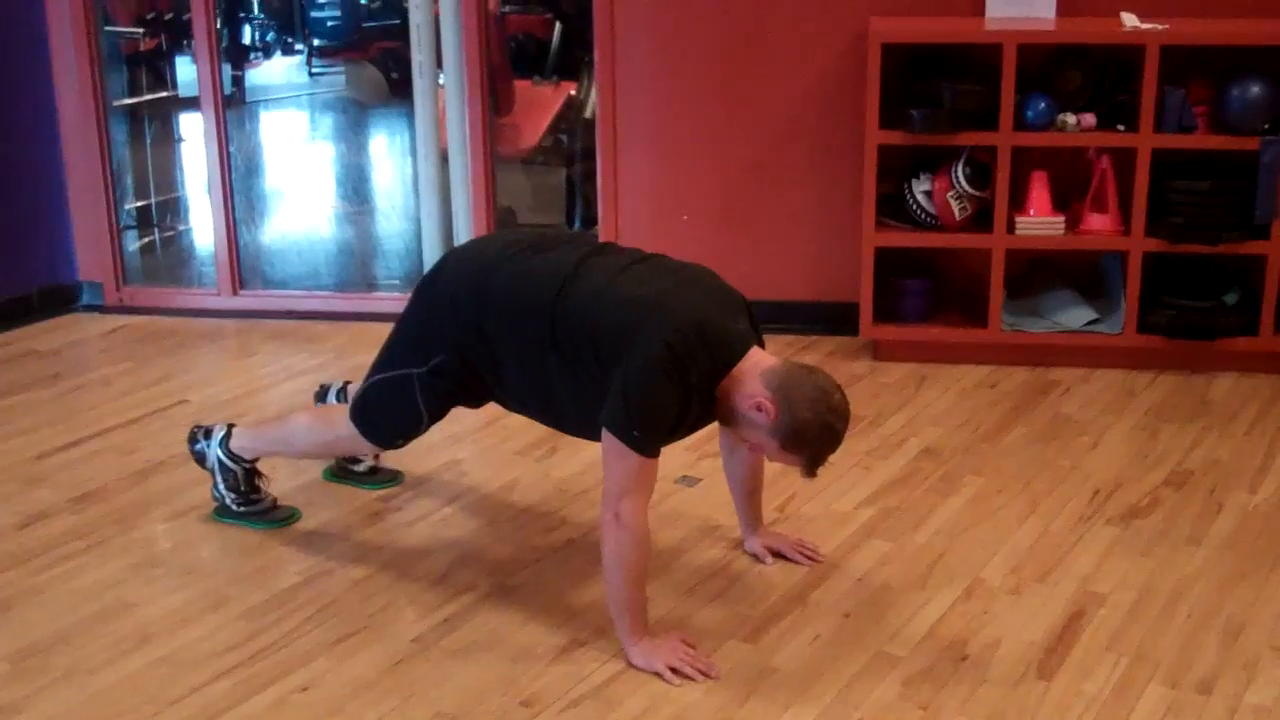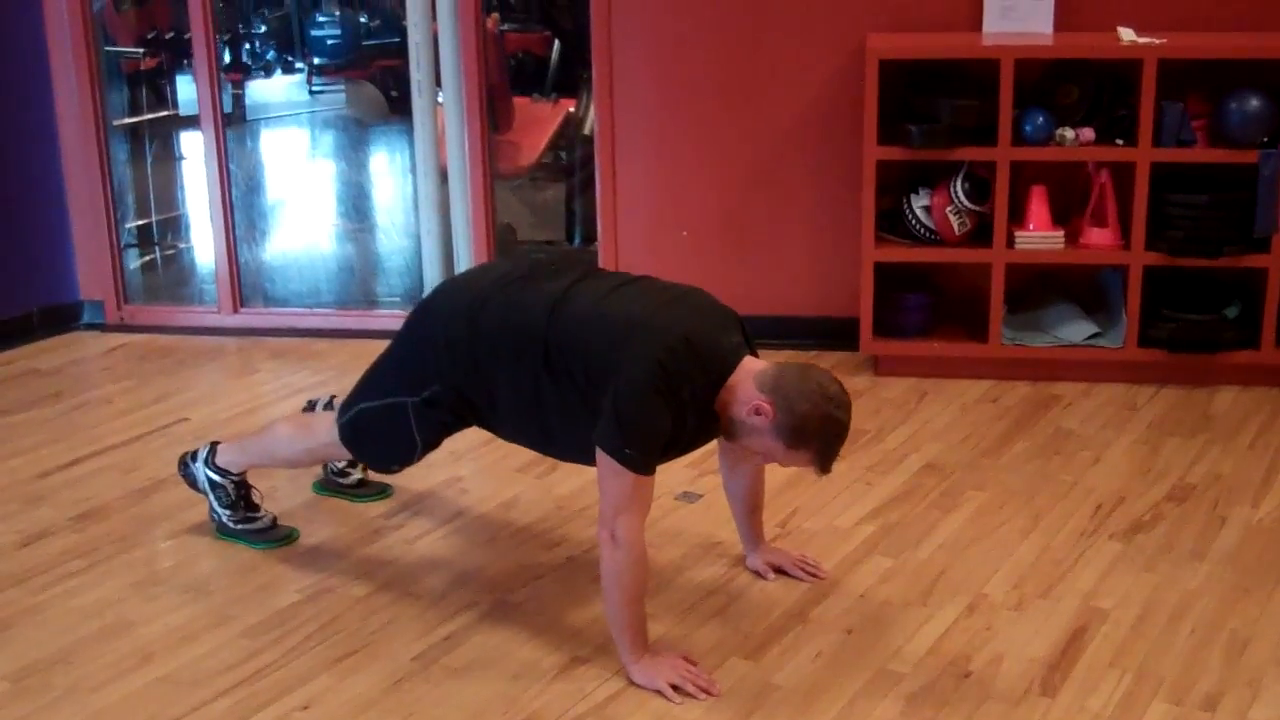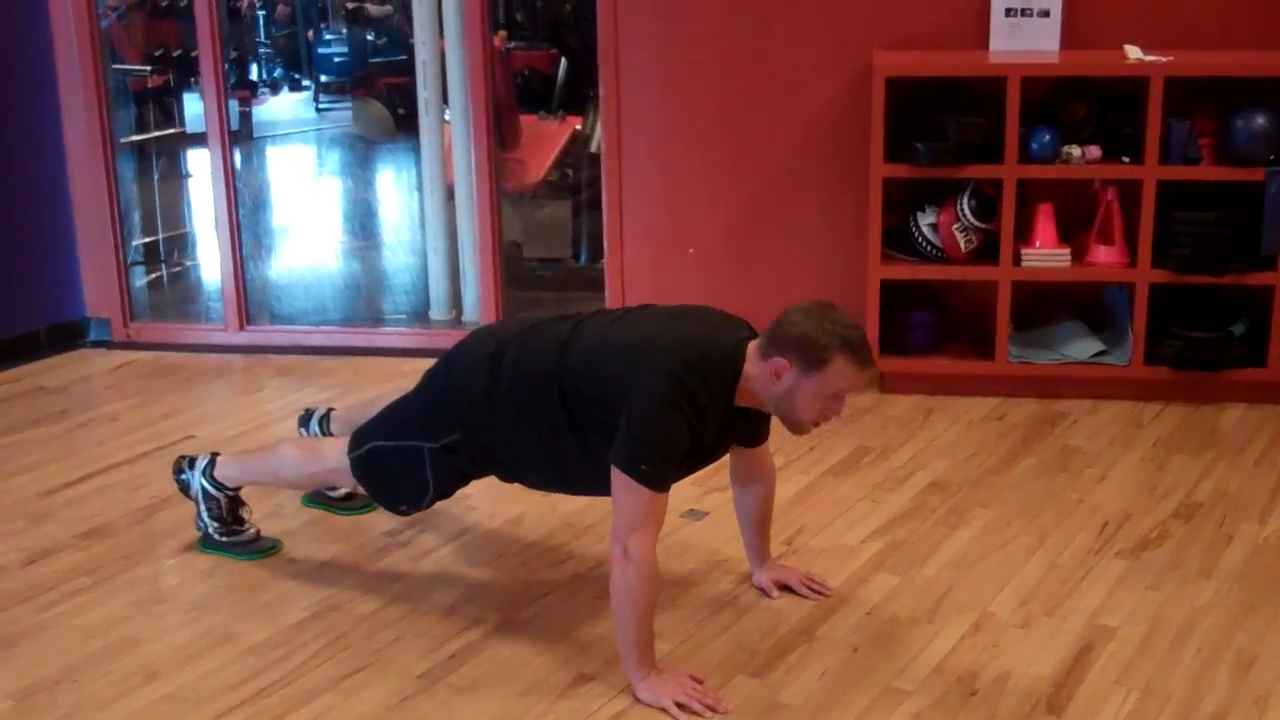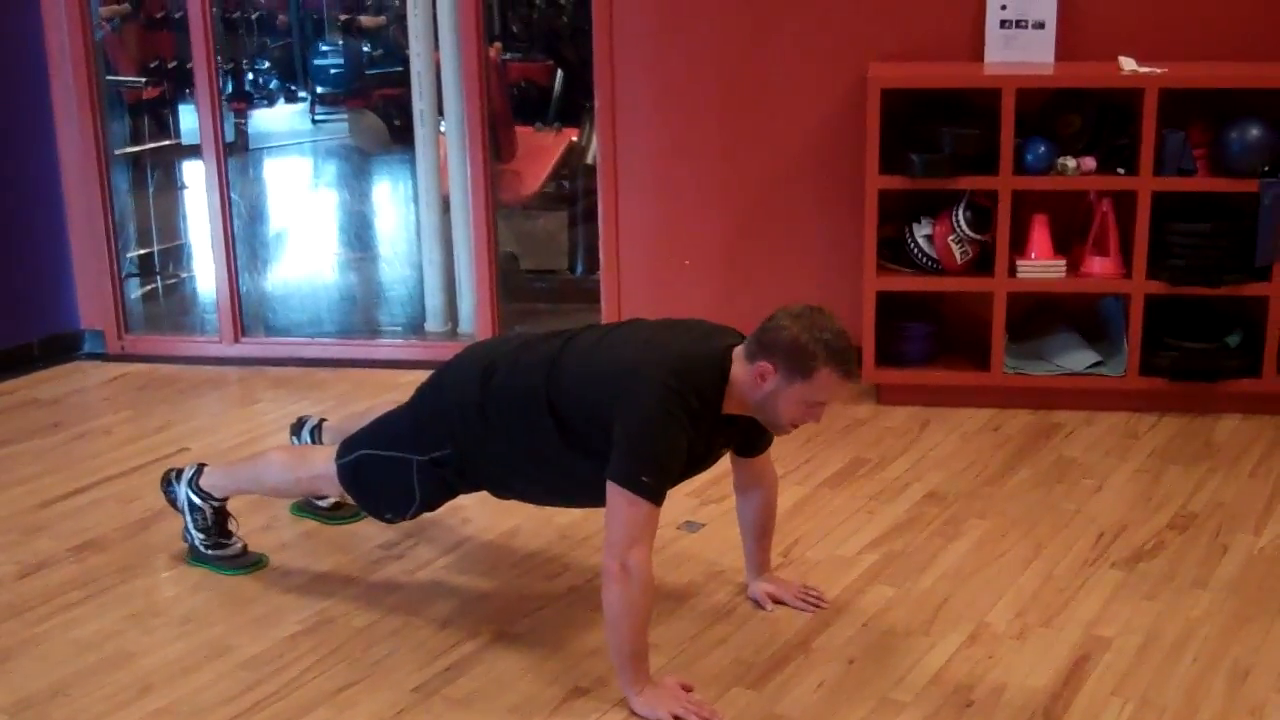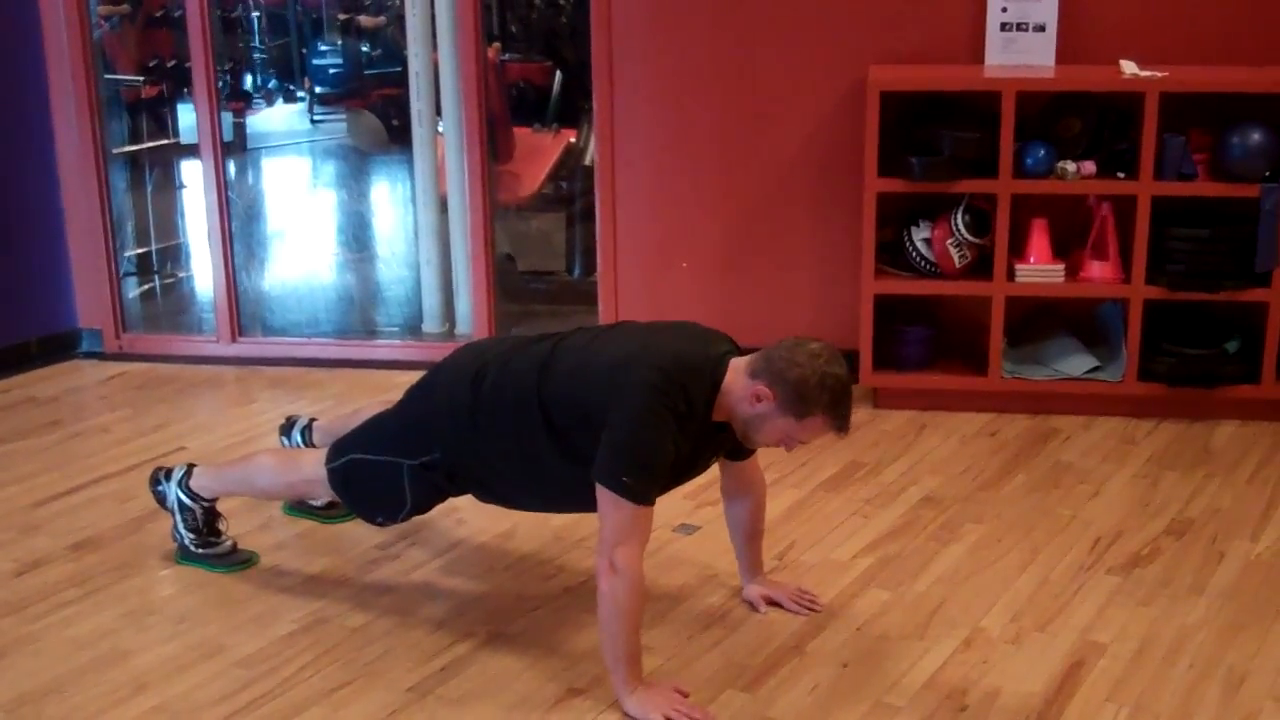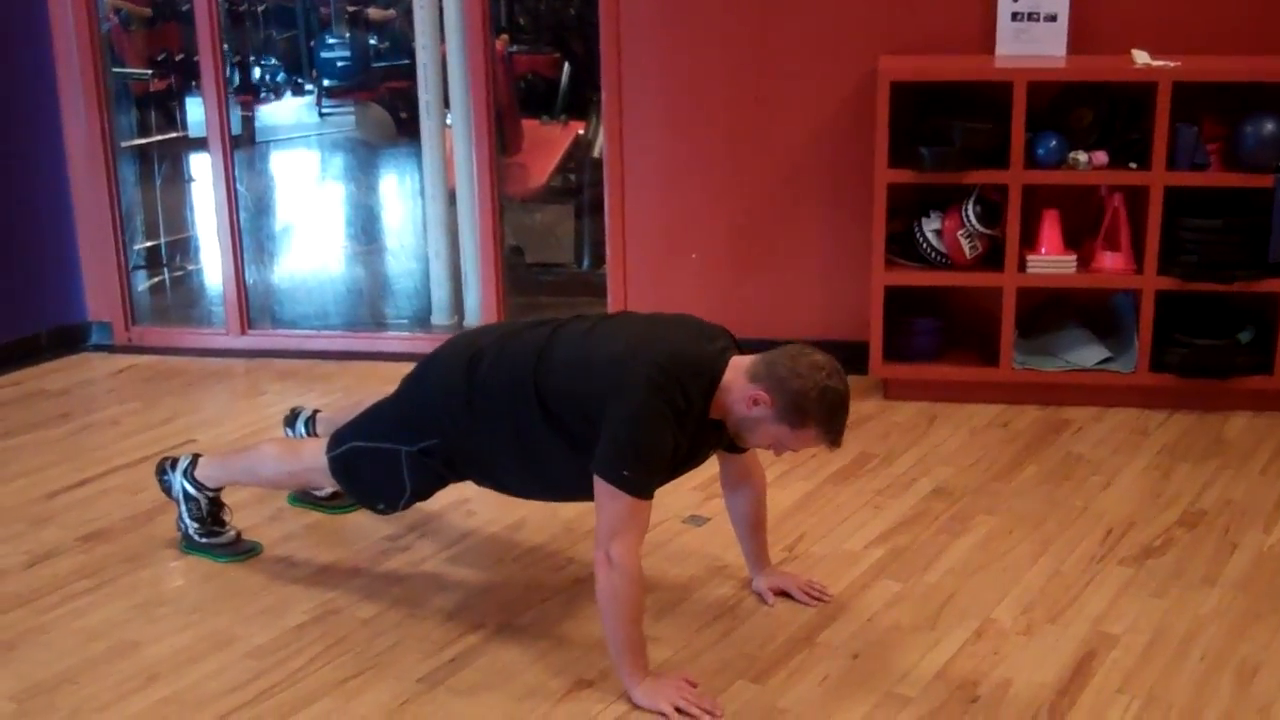
dt=0.5s
person 1, frame 1
left shoulder: (739, 337)
right shoulder: (664, 367)
left elbow: (735, 439)
right elbow: (622, 513)
left wrist: (753, 528)
right wrist: (637, 640)
left hip: (518, 271)
right hip: (470, 298)
right knee: (368, 431)
left ankle: (343, 393)
right ankle: (228, 446)
person 1, frame 2
left shoulder: (737, 357)
right shoulder: (654, 382)
left elbow: (737, 455)
right elbow: (619, 533)
left wrist: (755, 545)
right wrist: (637, 657)
left hip: (515, 303)
right hip: (464, 332)
right knee: (353, 435)
left ankle: (331, 405)
right ankle: (217, 465)
person 1, frame 3
left shoulder: (748, 360)
right shoulder: (672, 394)
left elbow: (752, 468)
right elbow: (632, 547)
left wrist: (760, 562)
left hip: (520, 370)
right hip: (483, 397)
left knee: (394, 433)
right knee: (354, 465)
left ankle: (323, 420)
right ankle: (212, 476)
person 1, frame 4
left shoulder: (743, 372)
right shoulder: (664, 403)
left elbow: (756, 477)
right elbow: (623, 562)
left wrist: (760, 573)
left hip: (511, 388)
right hip: (472, 417)
left knee: (398, 427)
right knee: (342, 472)
left ankle: (318, 431)
right ankle: (199, 489)
person 1, frame 5
left shoulder: (733, 375)
right shoulder: (653, 405)
left elbow: (742, 483)
right elbow: (618, 561)
left wrist: (754, 577)
left hip: (501, 385)
right hip: (462, 419)
left knee: (391, 428)
right knee: (328, 475)
left ankle: (307, 432)
right ankle: (189, 486)
person 1, frame 6
left shoulder: (729, 371)
right shoulder: (653, 401)
left elbow: (740, 474)
right elbow: (615, 552)
left wrist: (760, 568)
left hip: (495, 378)
right hip: (457, 404)
right knee: (330, 464)
left ankle: (313, 422)
right ankle: (193, 477)
